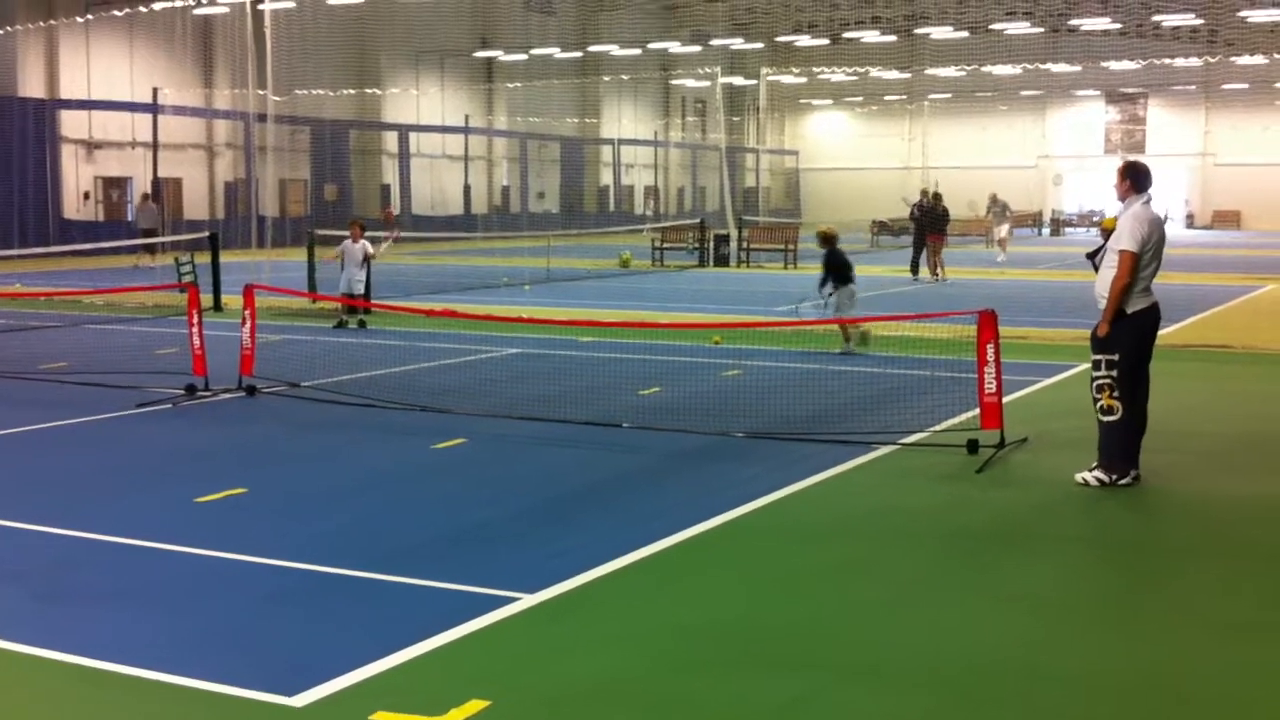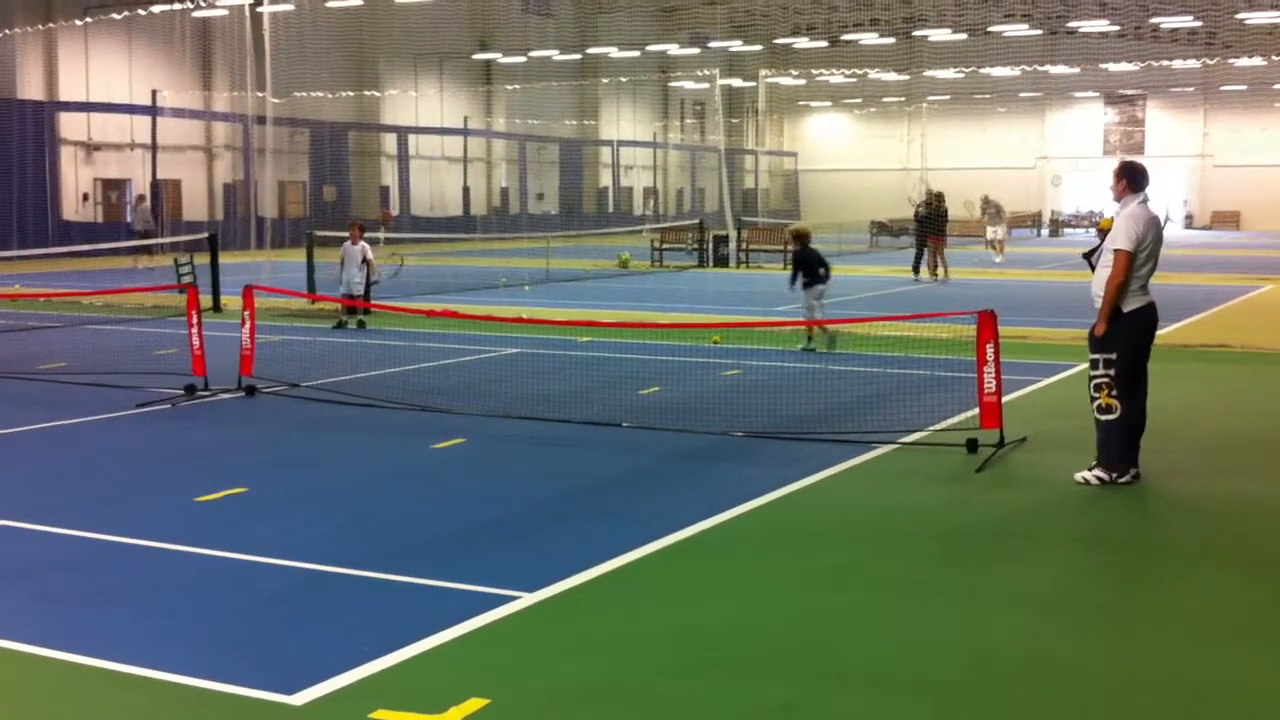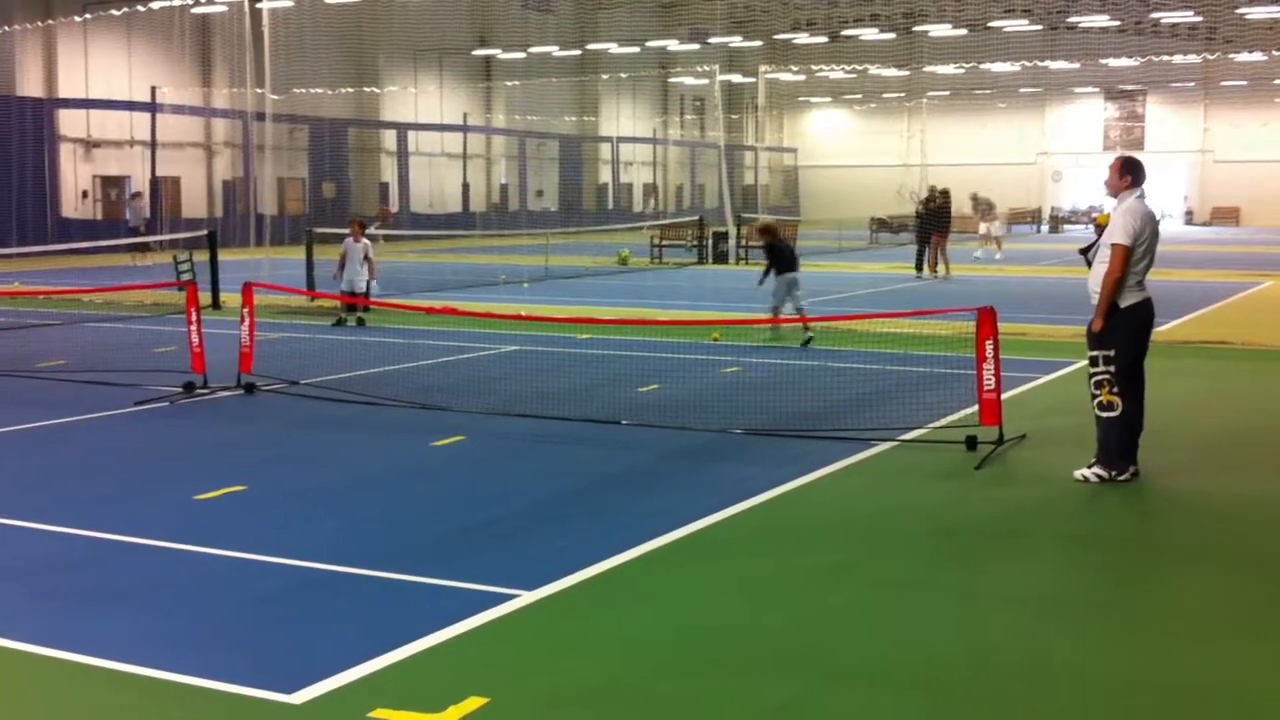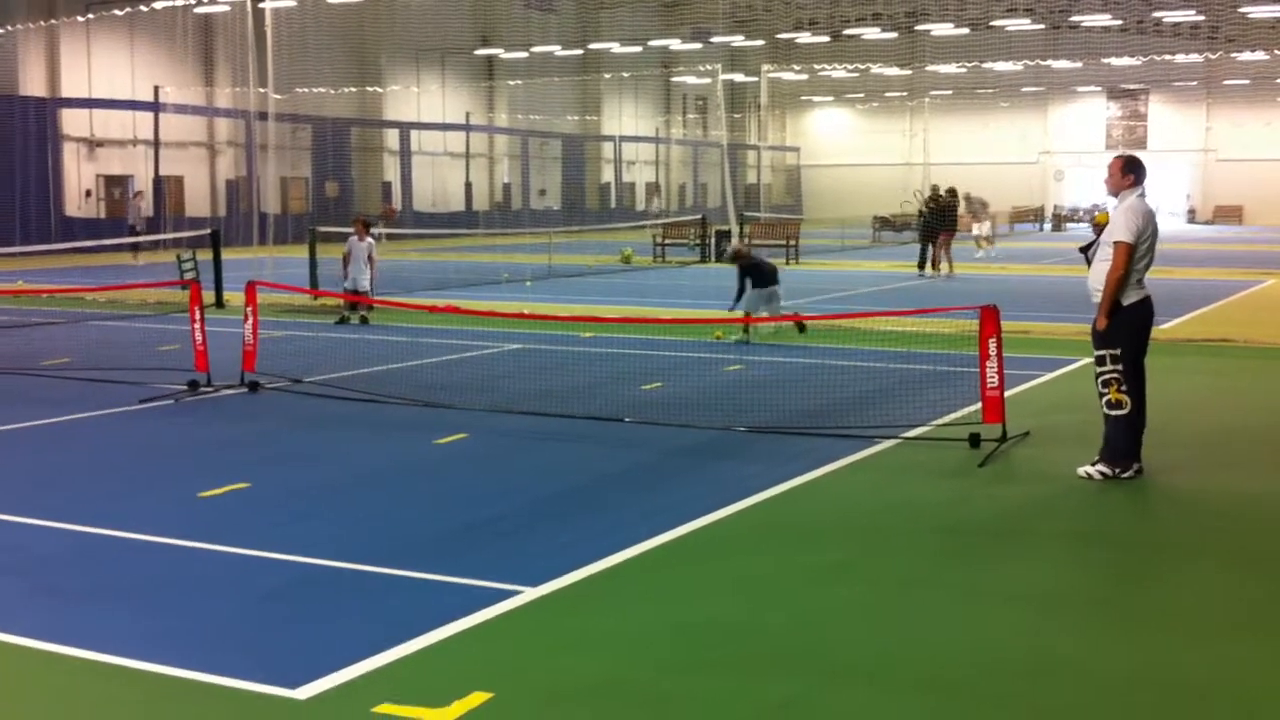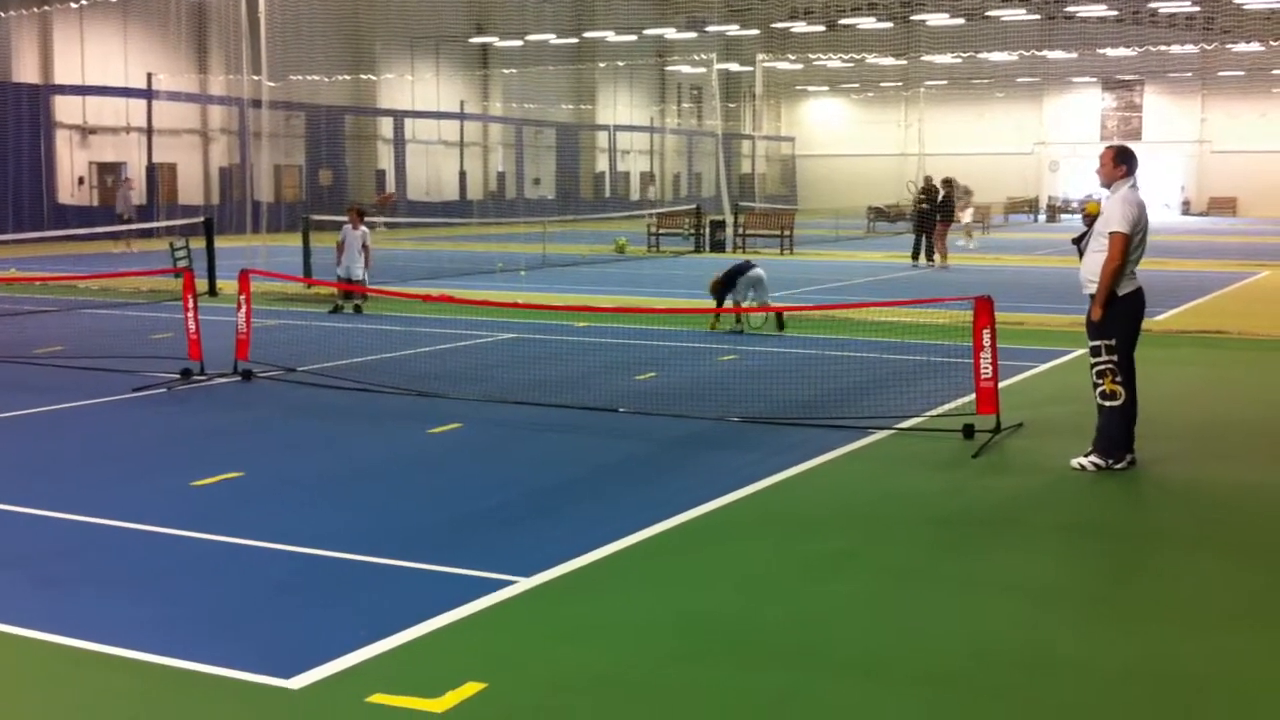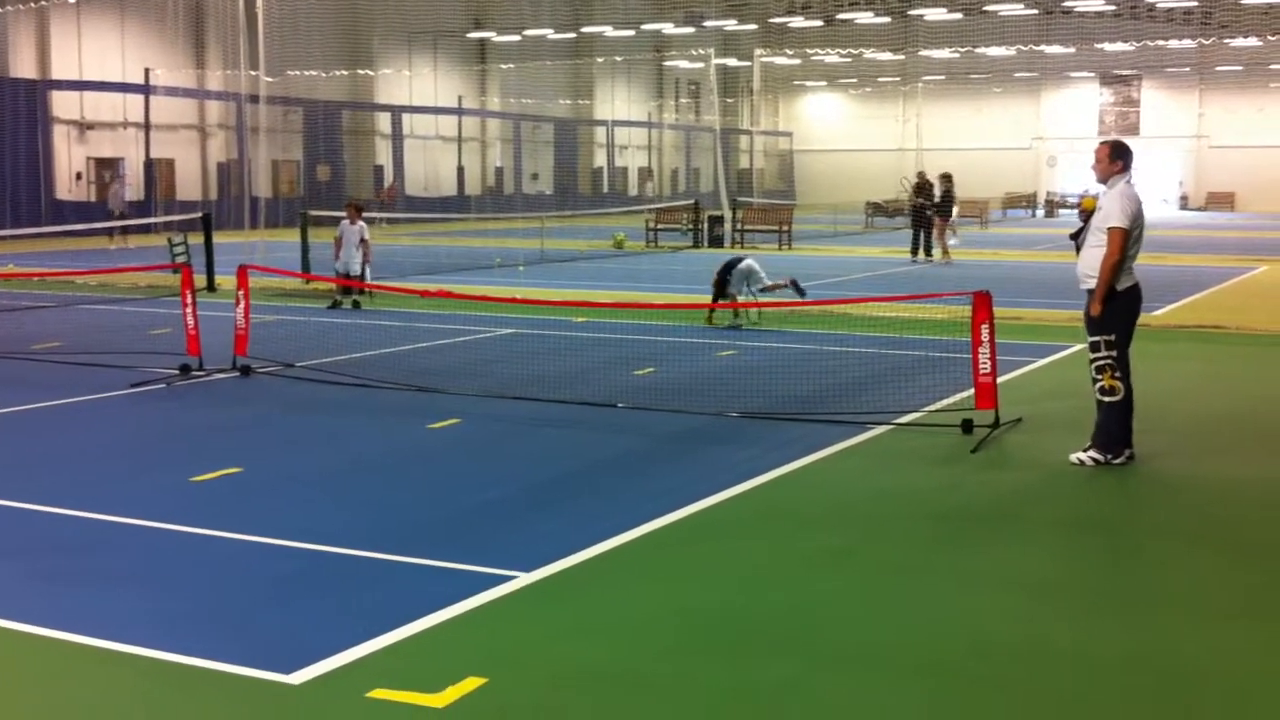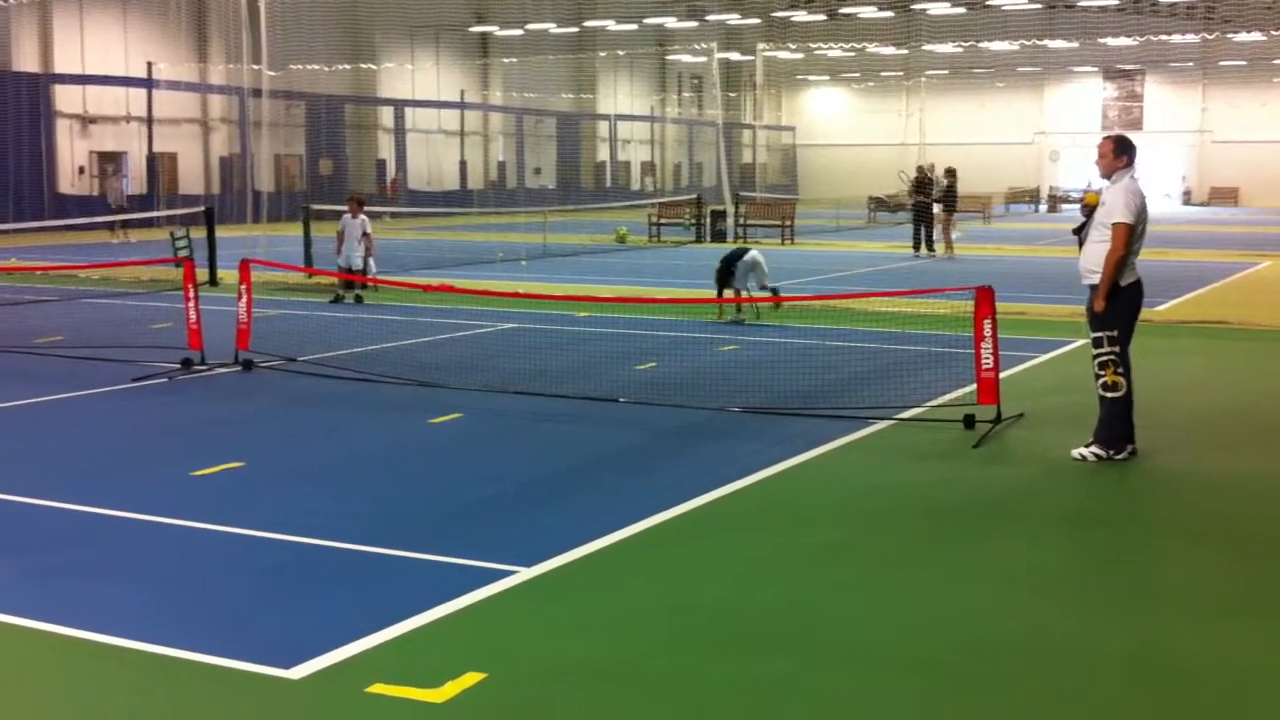
dt=0.2s
person 1, frame 1
left shoulder: (1133, 218)
right shoulder: (1150, 217)
left elbow: (1124, 277)
left wrist: (1106, 321)
right wrist: (1111, 241)
left hip: (1125, 316)
right hip: (1143, 312)
left knee: (1109, 392)
right knee: (1131, 391)
left ankle: (1114, 467)
right ankle: (1126, 463)
person 1, frame 2
left shoulder: (1129, 218)
right shoulder: (1149, 217)
left elbow: (1119, 276)
left wrist: (1102, 320)
right wrist: (1108, 240)
left hip: (1122, 316)
right hip: (1141, 311)
left knee: (1107, 391)
right knee: (1130, 391)
left ankle: (1113, 465)
right ankle: (1125, 462)
person 1, frame 3
left shoulder: (1126, 213)
right shoulder: (1144, 213)
left elbow: (1116, 271)
left wrist: (1100, 315)
right wrist: (1105, 235)
left hip: (1119, 311)
right hip: (1137, 307)
left knee: (1107, 388)
right knee: (1128, 387)
left ankle: (1112, 463)
right ankle: (1124, 459)
person 1, frame 4
left shoulder: (1127, 211)
right shoulder: (1141, 210)
left elbow: (1119, 268)
left wrist: (1103, 313)
right wrist: (1103, 234)
left hip: (1121, 309)
right hip: (1135, 306)
left knee: (1114, 386)
right knee: (1129, 385)
left ankle: (1117, 460)
right ankle: (1128, 456)
person 1, frame 5
left shoulder: (1121, 201)
right shoulder: (1128, 199)
left elbow: (1115, 259)
left wrist: (1098, 304)
right wrist: (1095, 224)
left hip: (1114, 300)
right hip: (1123, 298)
left knee: (1108, 377)
right knee: (1119, 376)
left ankle: (1110, 452)
right ankle: (1120, 447)
person 1, frame 6
left shoulder: (1119, 197)
right shoulder: (1116, 195)
left elbow: (1114, 255)
left wrist: (1098, 300)
right wrist: (1089, 220)
left hip: (1111, 296)
right hip: (1115, 294)
left knee: (1106, 372)
right knee: (1113, 371)
left ankle: (1109, 447)
right ankle: (1118, 442)
person 1, frame 7
left shoulder: (1124, 192)
right shoulder: (1117, 190)
left elbow: (1118, 250)
left wrist: (1101, 295)
right wrist: (1092, 214)
left hip: (1114, 291)
right hip: (1112, 290)
left knee: (1109, 367)
right knee: (1112, 365)
left ankle: (1112, 443)
right ankle: (1119, 438)
